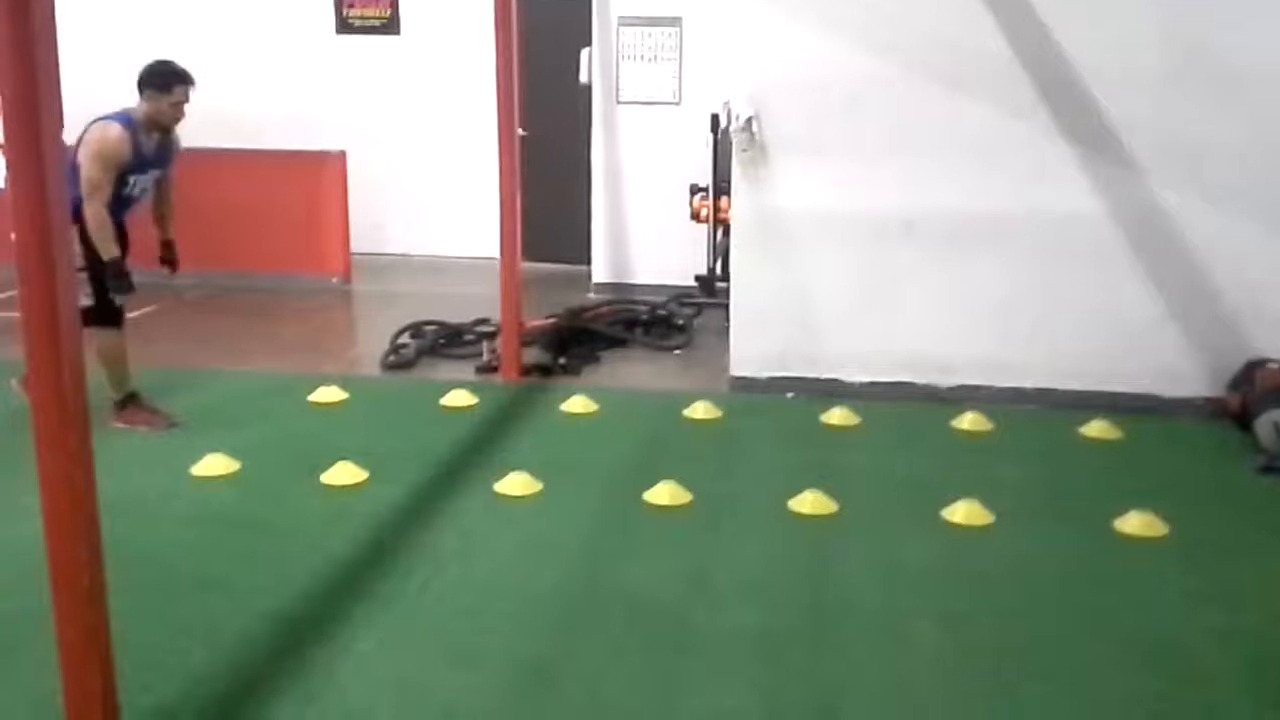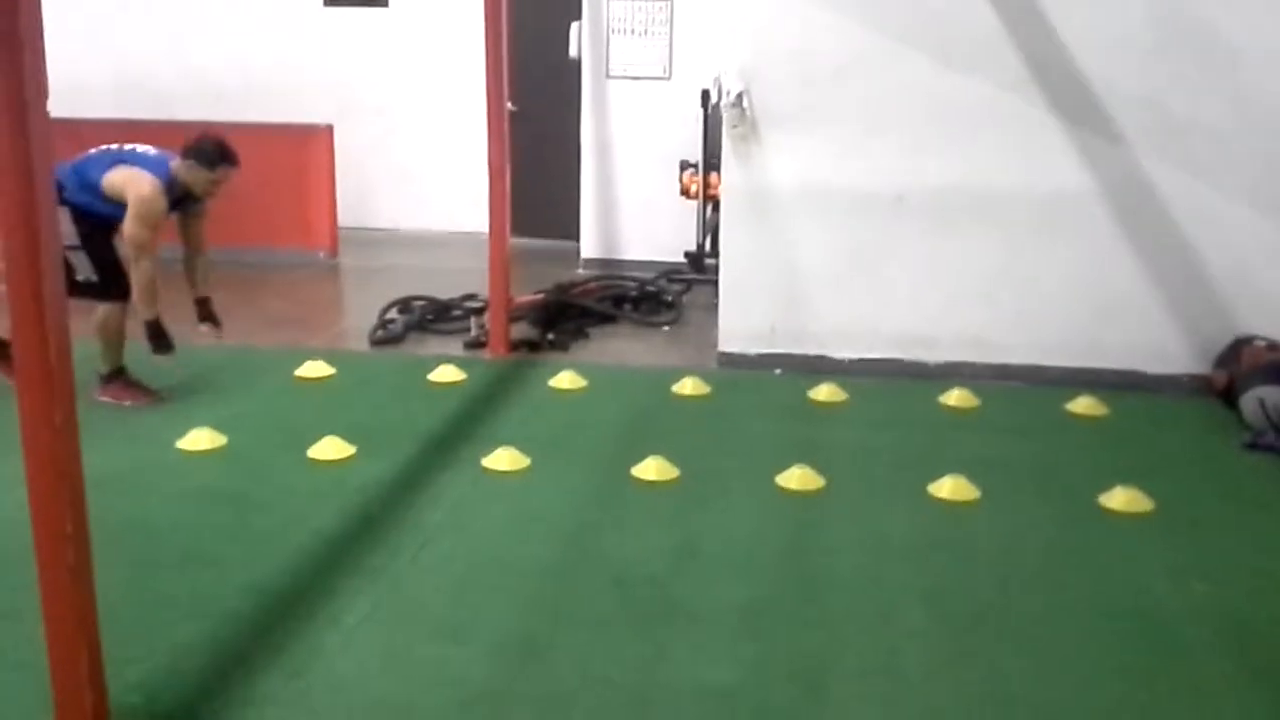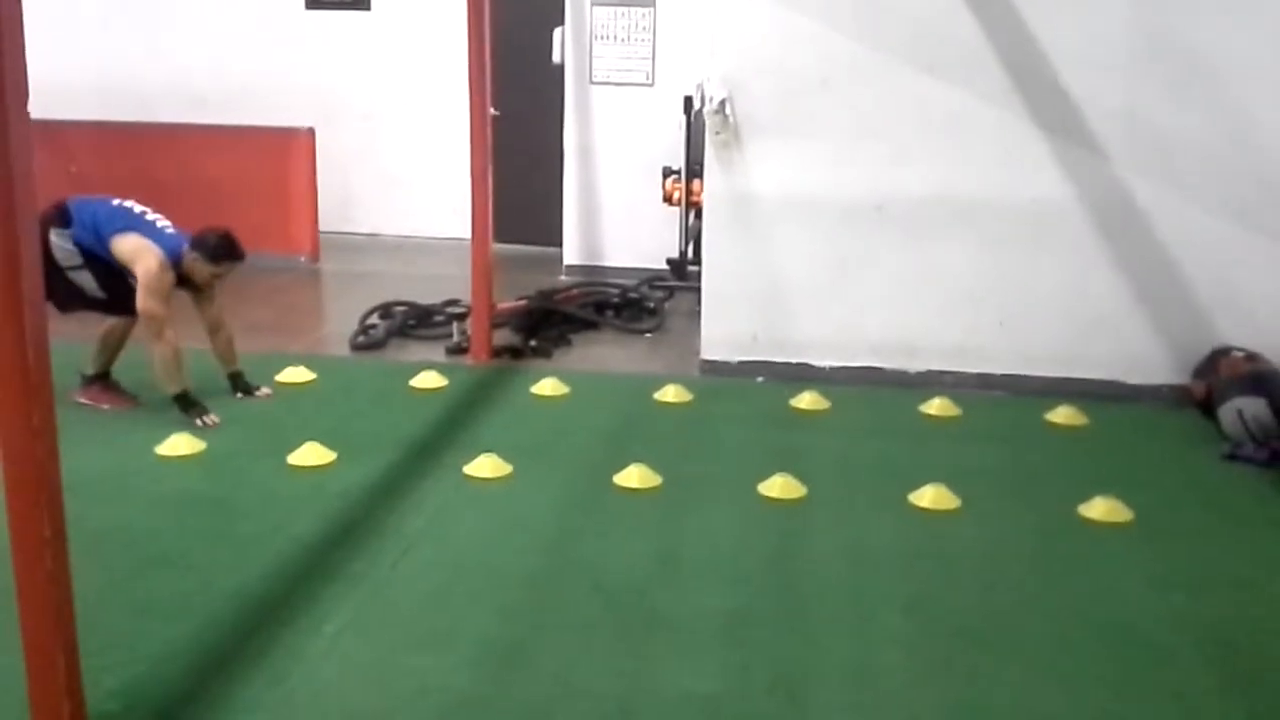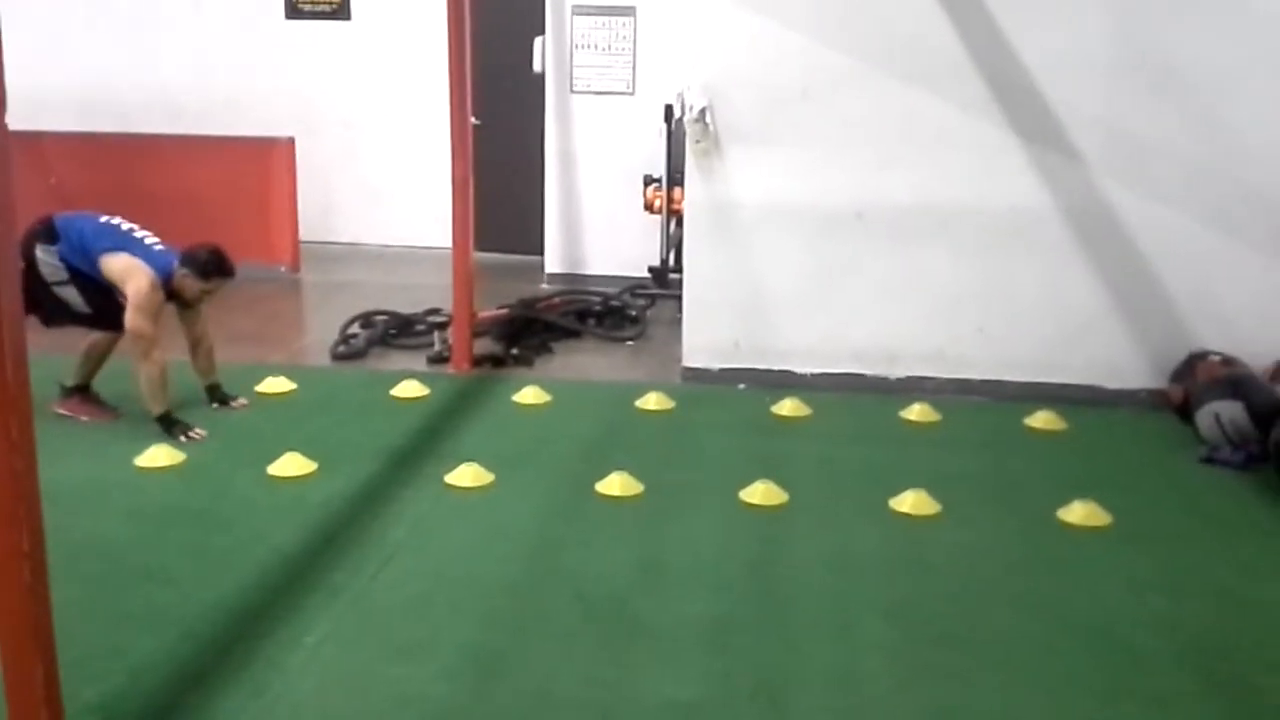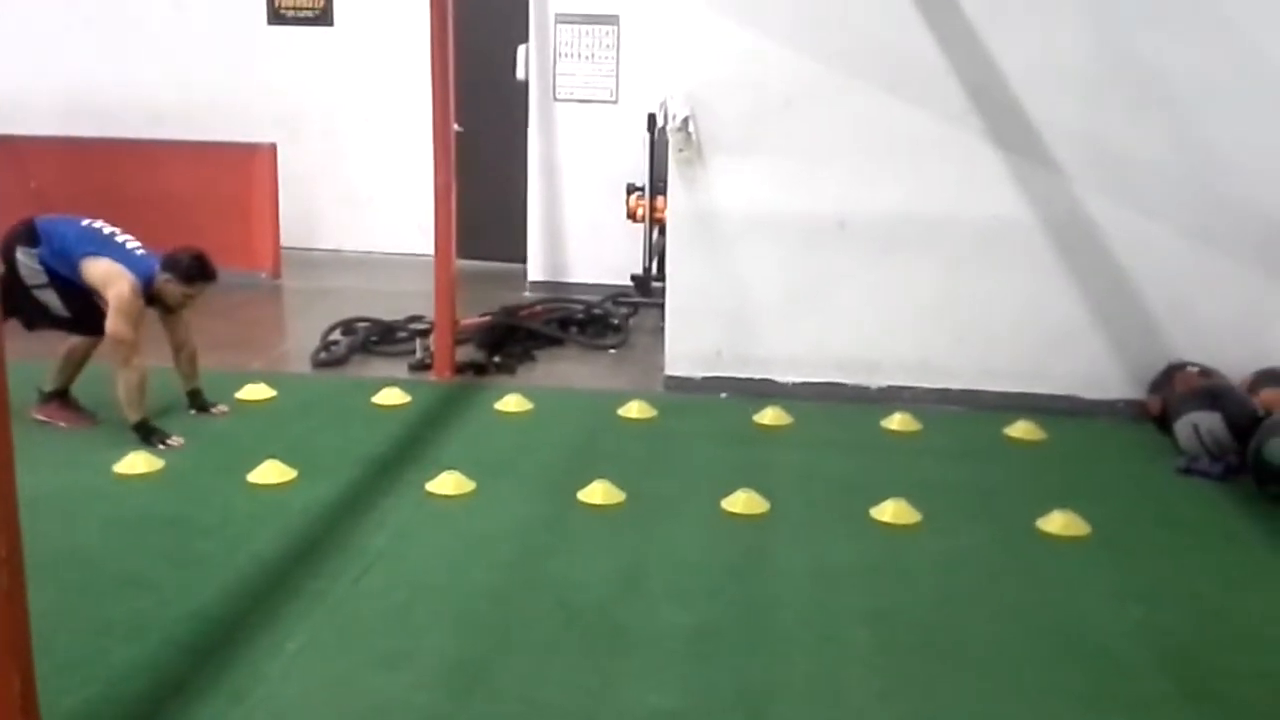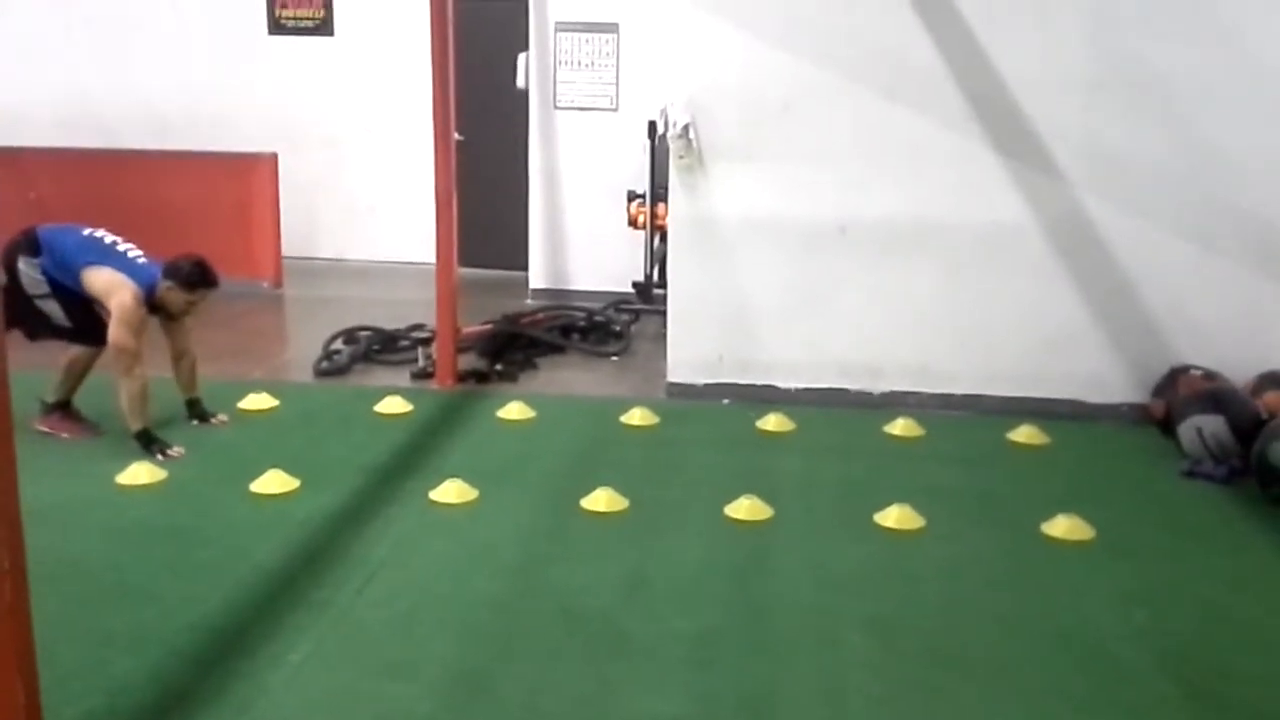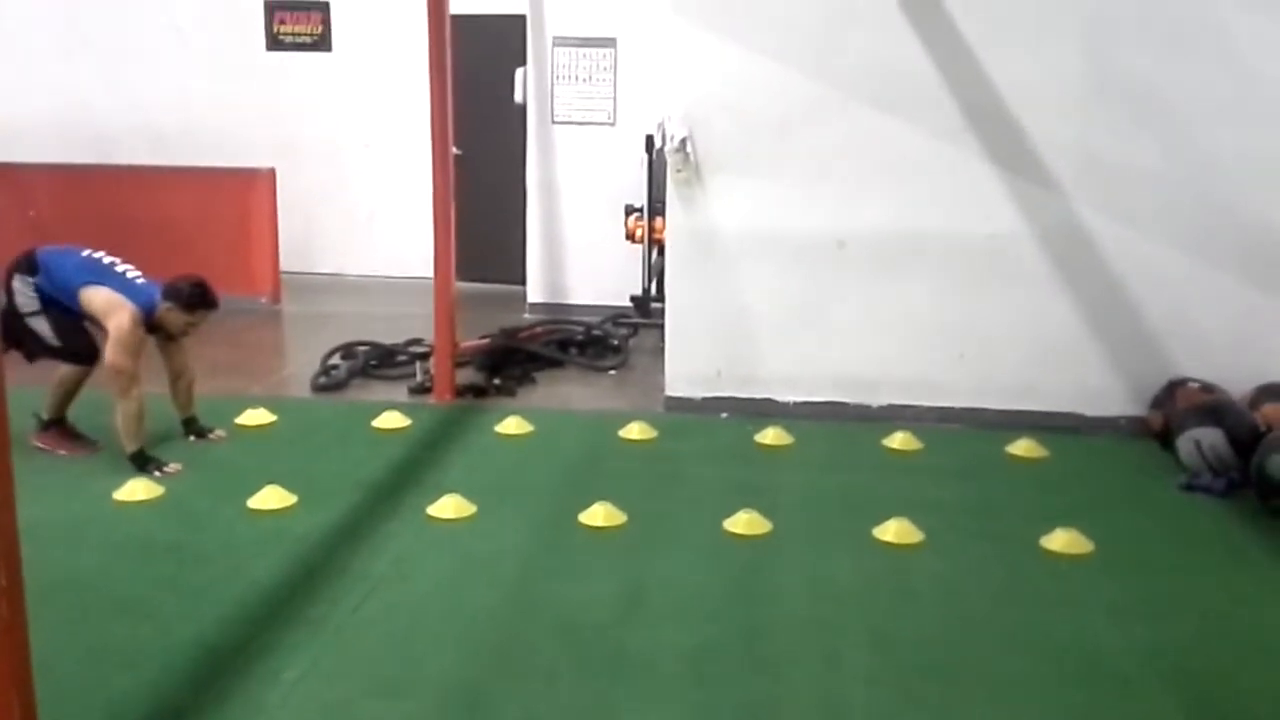
dt=0.5s
person 1, frame 1
left shoulder: (167, 141)
right shoulder: (110, 137)
left elbow: (163, 192)
right elbow: (93, 205)
left wrist: (167, 240)
right wrist: (114, 264)
left hip: (108, 222)
right hip: (77, 224)
left knee: (86, 311)
right knee: (104, 312)
right ankle: (125, 404)
person 1, frame 2
left shoulder: (190, 189)
right shoulder: (149, 192)
left elbow: (195, 250)
right elbow: (141, 262)
left wrist: (203, 304)
right wrist: (153, 325)
left hip: (93, 210)
right hip: (65, 203)
right knee: (115, 290)
right ankle: (113, 380)
person 1, frame 3
left shoulder: (196, 261)
right shoulder: (156, 267)
left elbow: (217, 327)
right elbow: (160, 338)
left wrist: (237, 379)
right wrist: (184, 400)
left hip: (86, 226)
right hip: (62, 229)
right knee: (125, 309)
right ankle: (94, 383)
person 1, frame 4
left shoulder: (184, 274)
right shoulder: (146, 285)
left elbow: (199, 340)
right elbow: (148, 356)
left wrist: (214, 390)
right wrist: (166, 420)
left hip: (74, 240)
right hip: (47, 245)
right knee: (110, 323)
right ankle: (74, 395)
person 1, frame 5
left shoulder: (165, 279)
right shoulder: (127, 290)
left elbow: (182, 345)
right elbow: (128, 362)
left wrist: (196, 396)
right wrist: (143, 428)
left hip: (56, 242)
right hip: (29, 247)
right knee: (90, 328)
right ankle: (52, 400)
person 1, frame 6
left shoulder: (168, 286)
right shoulder: (130, 299)
left elbow: (182, 353)
right elbow: (130, 372)
left wrist: (195, 406)
right wrist: (145, 438)
left hip: (60, 252)
right hip: (30, 256)
right knee: (91, 338)
right ankle: (55, 411)
person 1, frame 7
left shoulder: (166, 306)
right shoulder: (128, 320)
left elbow: (180, 372)
right elbow: (127, 393)
left wrist: (191, 422)
right wrist: (139, 457)
left hip: (57, 272)
right hip: (29, 276)
right knee: (81, 356)
right ankle: (50, 427)
